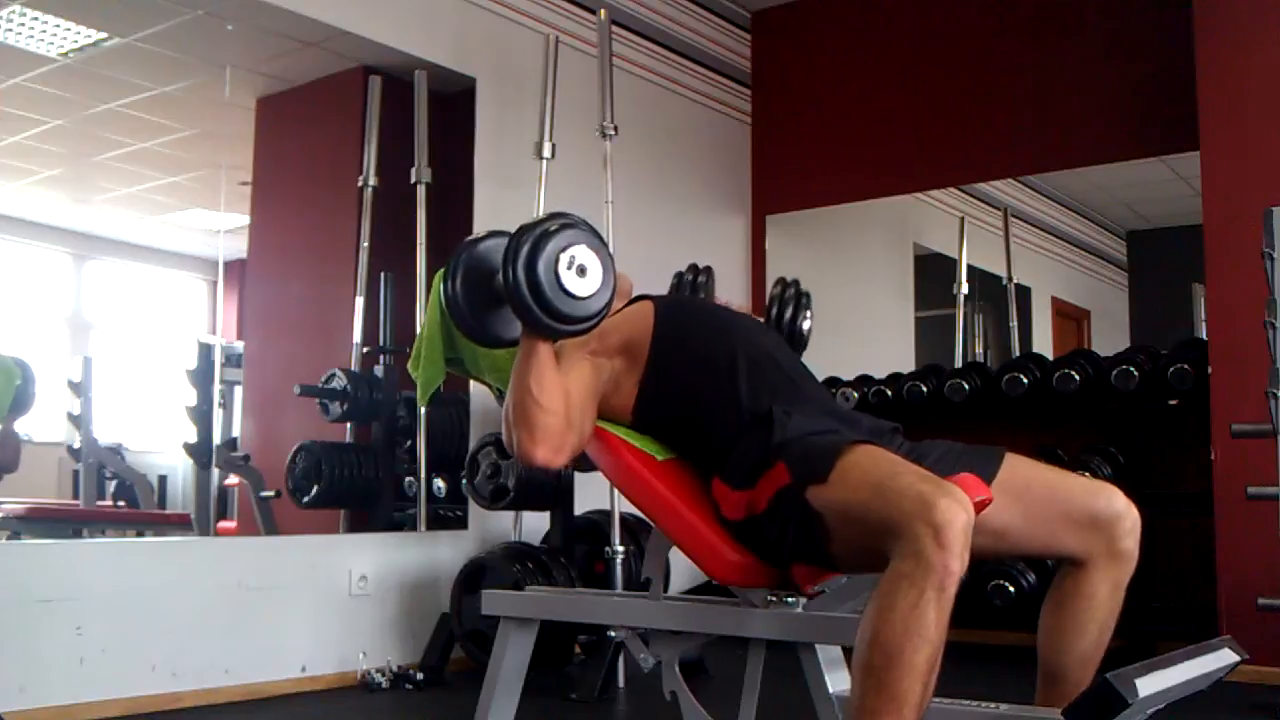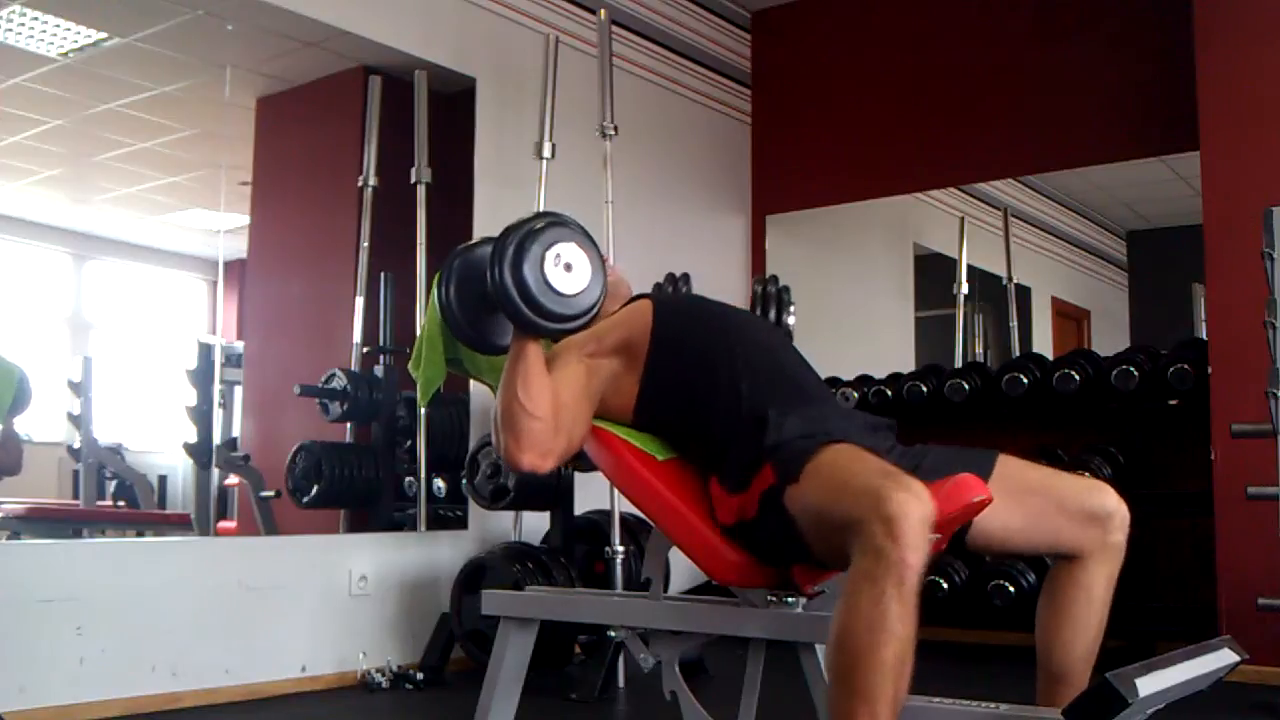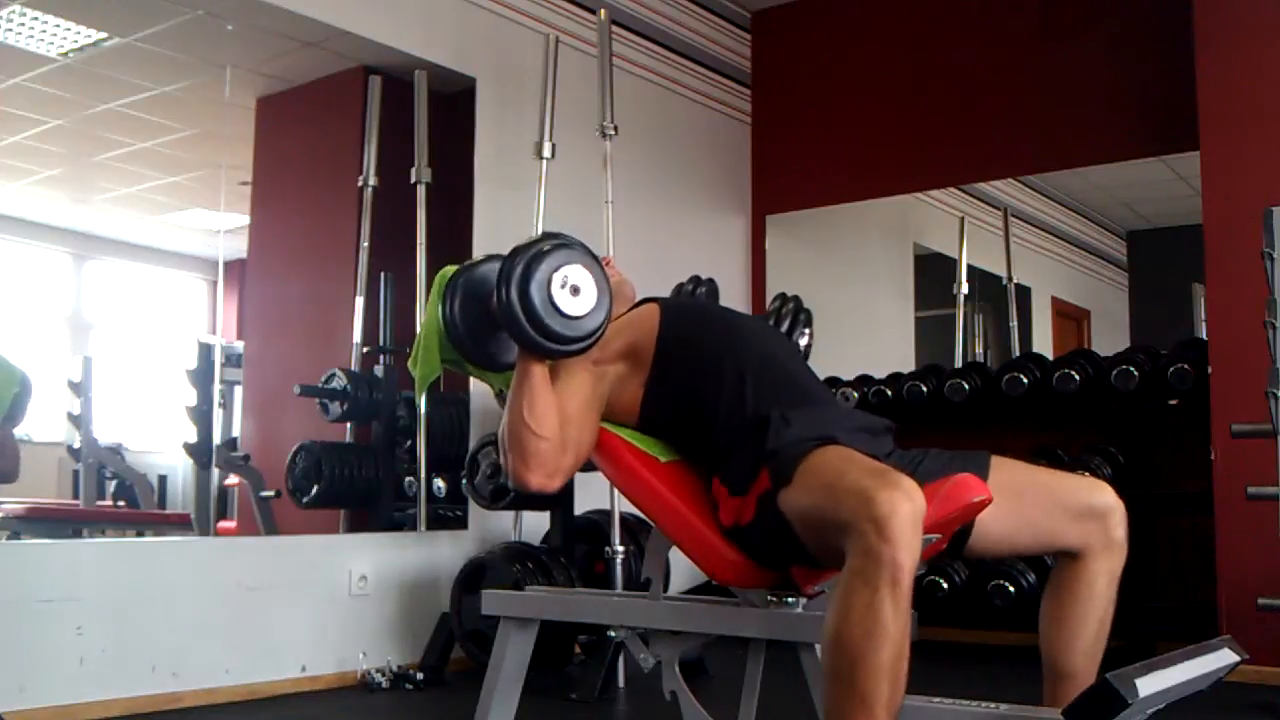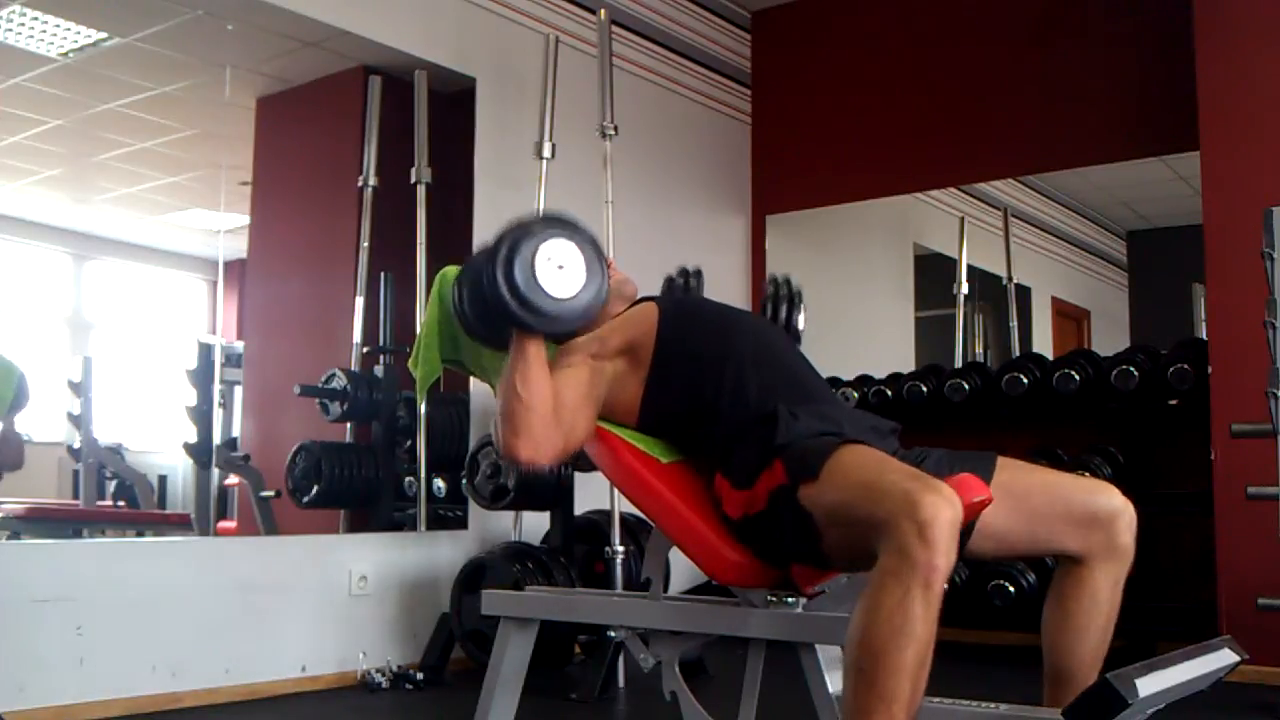
dt=0.5s
person 1, frame 1
left shoulder: (659, 326)
right shoulder: (589, 344)
right elbow: (542, 445)
left wrist: (743, 326)
left hip: (858, 435)
right hip: (779, 453)
left knee: (1110, 522)
right knee: (938, 524)
person 1, frame 2
left shoulder: (664, 320)
right shoulder: (590, 347)
right elbow: (531, 450)
left wrist: (754, 334)
left hip: (861, 446)
right hip: (778, 454)
left knee: (1100, 517)
right knee: (899, 514)
person 1, frame 3
left shoulder: (667, 329)
right shoulder: (595, 352)
right elbow: (538, 468)
left wrist: (770, 353)
left hip: (863, 445)
right hip: (780, 454)
left knee: (1097, 513)
right knee: (886, 513)
person 1, frame 4
left shoulder: (670, 330)
right shoulder: (589, 355)
right elbow: (528, 441)
left wrist: (749, 328)
left hip: (859, 440)
right hip: (779, 457)
left knee: (1107, 518)
right knee: (926, 519)
